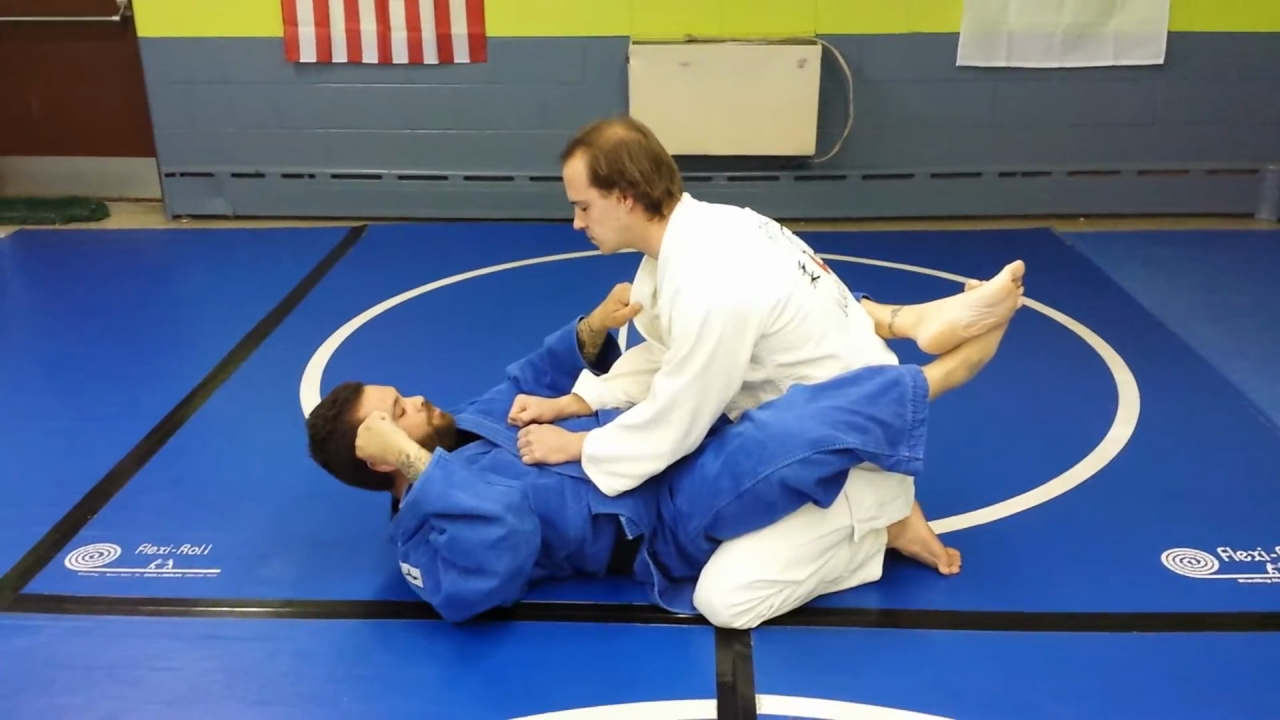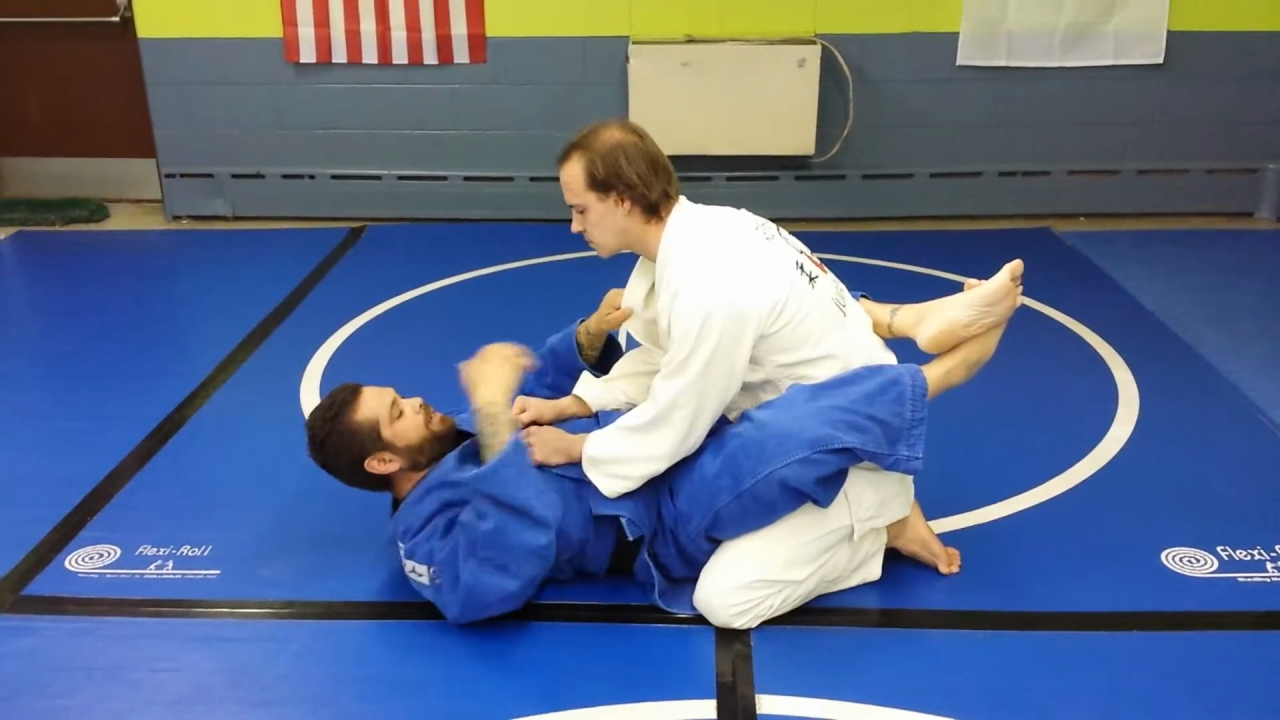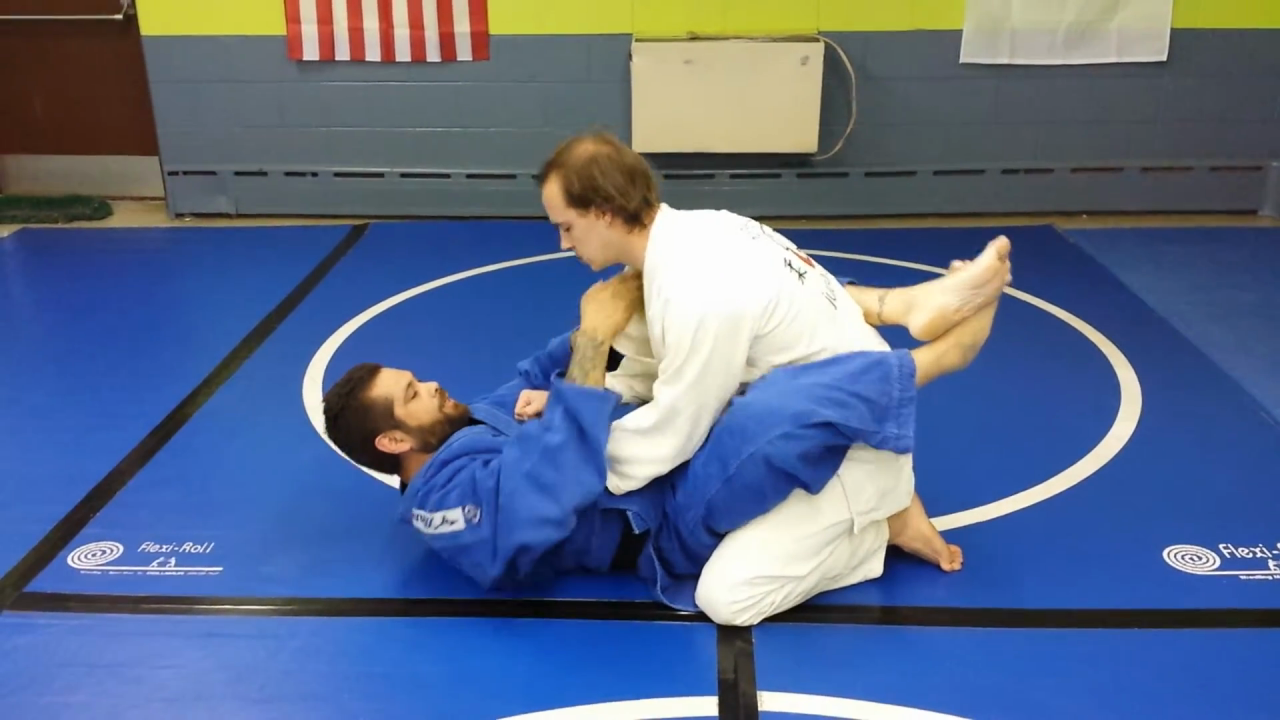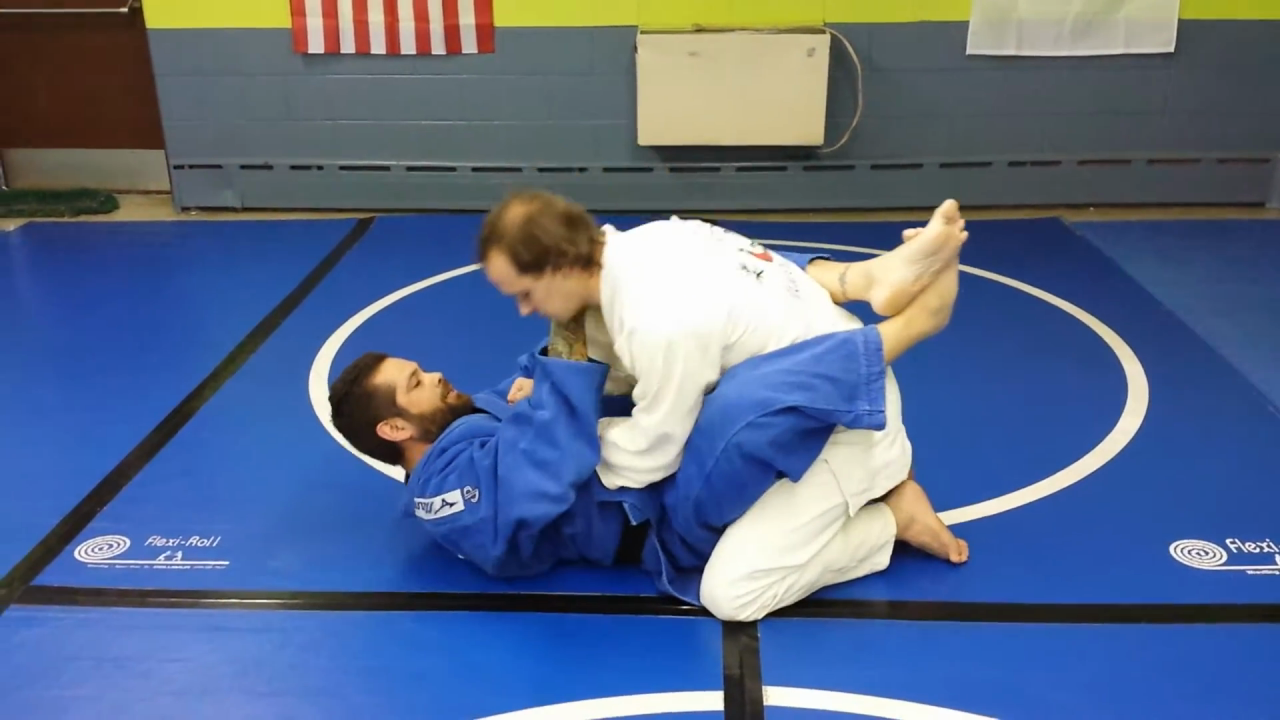
dt=0.4s
person 1, frame 1
left shoulder: (461, 426)
right shoulder: (430, 536)
left elbow: (534, 379)
right elbow: (496, 544)
left wrist: (596, 326)
right wrist: (409, 456)
right hip: (668, 518)
right knee: (791, 434)
right ankle: (943, 370)
person 1, frame 2
left shoulder: (453, 435)
right shoulder: (429, 533)
left elbow: (545, 375)
right elbow: (507, 562)
left wrist: (593, 330)
right wrist: (497, 419)
right hip: (671, 519)
right knee: (790, 435)
right ankle: (942, 370)
person 1, frame 3
left shoulder: (465, 426)
right shoulder: (445, 503)
left elbow: (539, 377)
right elbow: (549, 487)
left wrist: (598, 329)
right wrist: (596, 344)
right hip: (675, 521)
right knee: (771, 416)
right ankle: (939, 352)
person 1, frame 4
left shoulder: (468, 417)
right shoulder: (447, 490)
left elbow: (550, 395)
right elbow: (545, 469)
right hip: (673, 521)
right knee: (743, 405)
right ankle: (902, 327)
person 2, frame 1
left shoulder: (712, 286)
right shoulder: (698, 227)
left elbow: (672, 426)
right elbow: (664, 355)
left wrist: (574, 446)
right wrist: (572, 404)
left knee: (726, 598)
left ankle: (882, 523)
person 2, frame 2
left shoulder: (710, 290)
right shoulder: (692, 227)
left elbow: (671, 430)
right elbow: (663, 357)
left wrist: (569, 449)
right wrist: (573, 403)
left knee: (726, 600)
left ankle: (881, 524)
person 2, frame 3
left shoulder: (701, 296)
right shoulder: (685, 230)
left elbow: (667, 433)
right elbow: (658, 360)
left hip: (851, 445)
left knee: (729, 596)
left ankle: (886, 525)
person 2, frame 4
left shoulder: (663, 321)
right shoulder: (627, 245)
left elbow: (651, 451)
right elbow: (644, 365)
left hip: (843, 420)
left knee: (733, 593)
left ankle: (894, 520)
